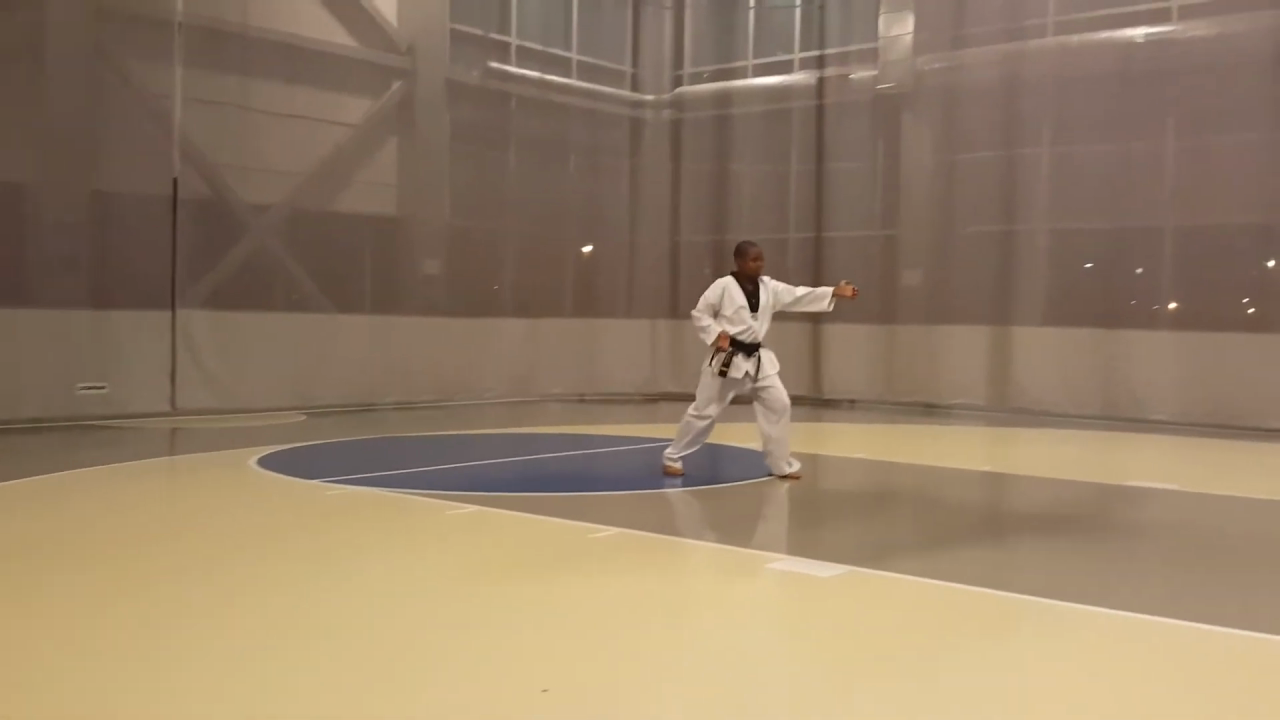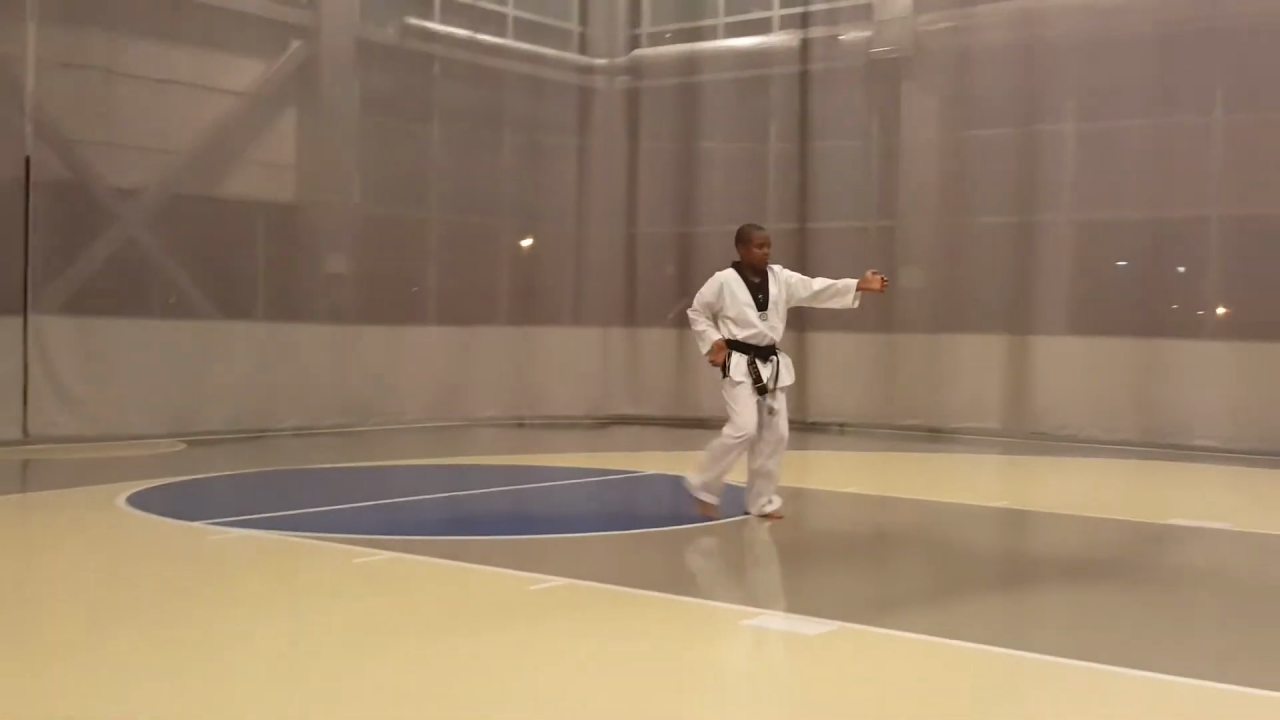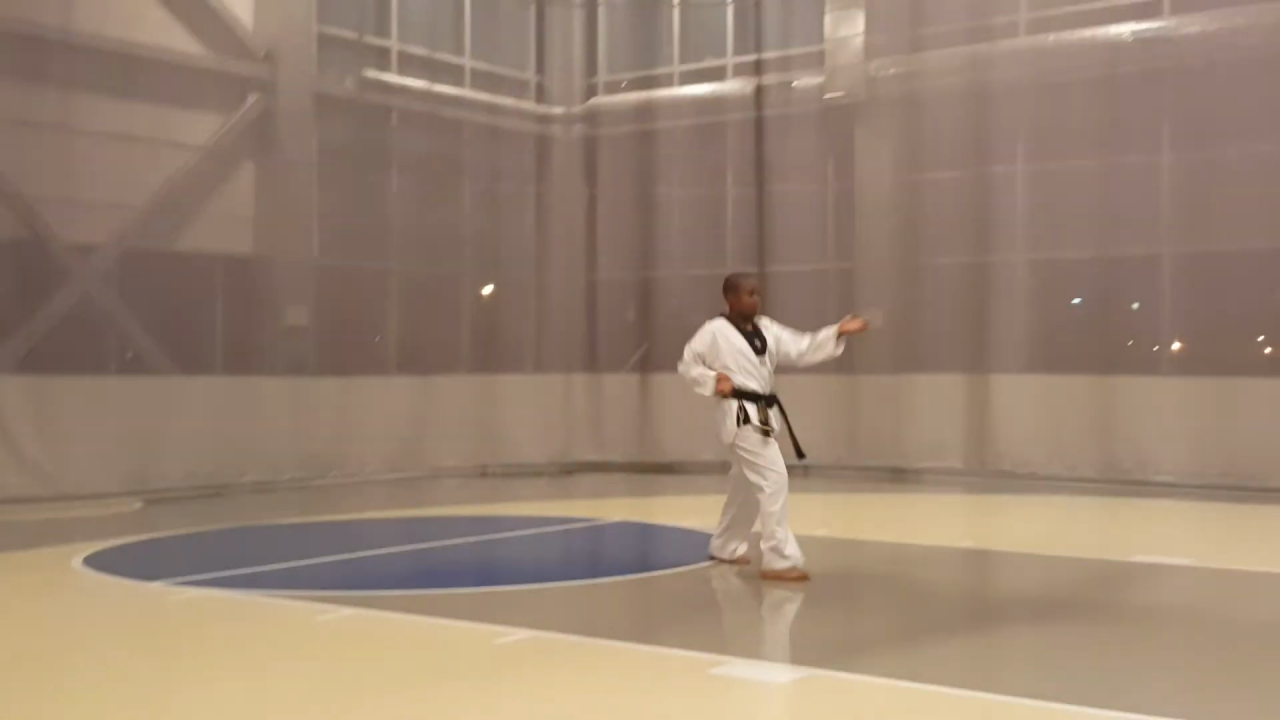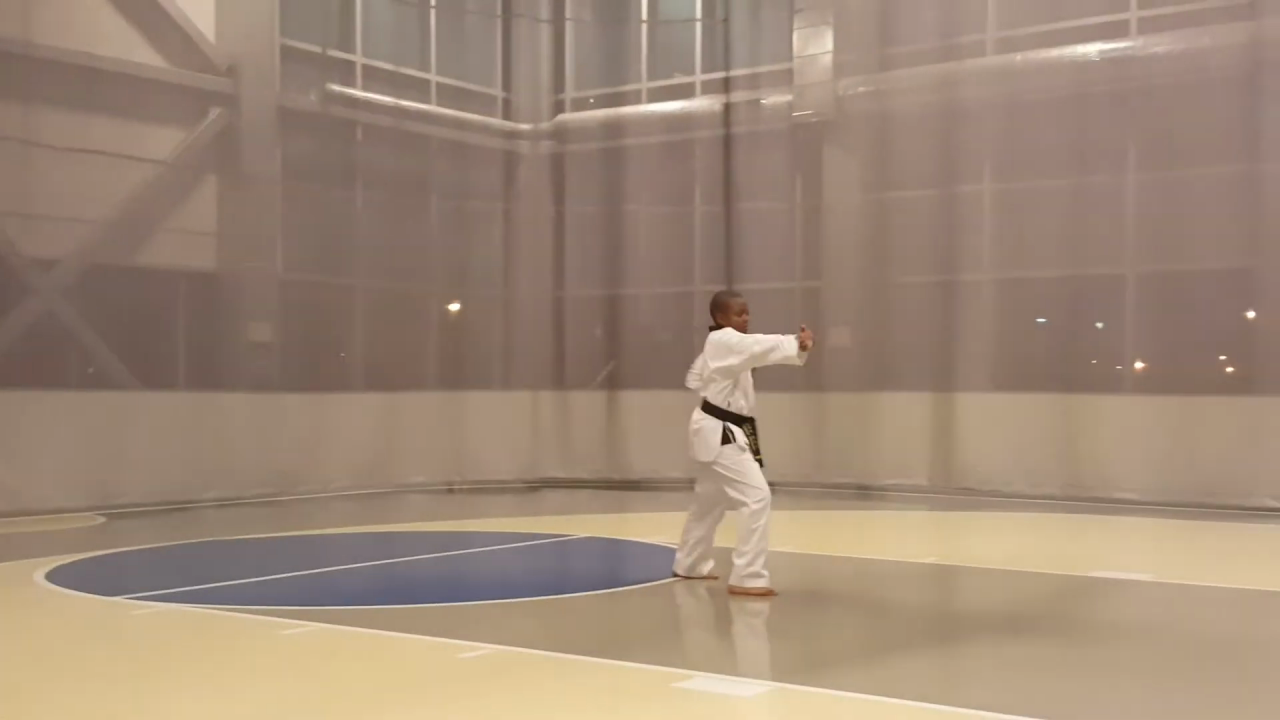
dt=0.3s
person 1, frame 1
left shoulder: (769, 287)
right shoulder: (723, 286)
left elbow: (798, 296)
right elbow: (699, 314)
left wrist: (834, 292)
right wrist: (716, 335)
left hip: (756, 359)
right hip: (726, 359)
left knee: (779, 404)
right knee: (703, 411)
left ankle: (781, 464)
right ankle: (673, 458)
person 1, frame 2
left shoulder: (780, 278)
right shoulder: (723, 282)
left elbow: (817, 290)
right elbow: (697, 313)
left wrist: (860, 285)
right wrist: (712, 342)
left hip: (772, 364)
right hip: (740, 365)
left knee: (775, 433)
right knee: (743, 429)
left ankle: (762, 500)
right ankle: (703, 487)
person 1, frame 3
left shoulder: (766, 329)
right shoulder: (714, 331)
left elbow: (801, 350)
right elbow: (687, 365)
left wrist: (838, 332)
right wrist: (713, 380)
left hip: (762, 413)
right hip: (739, 415)
left knee: (744, 485)
right knee: (773, 479)
left ankle: (726, 547)
right ankle: (779, 561)
person 1, frame 4
left shoulder: (720, 345)
right shoulder: (723, 341)
left elbow: (695, 379)
right elbow: (760, 348)
left wrist: (727, 389)
right wrist: (796, 343)
left hip: (718, 431)
right hip: (720, 435)
left knee: (709, 502)
right knee: (757, 498)
left ankle: (689, 564)
right ankle: (746, 578)
